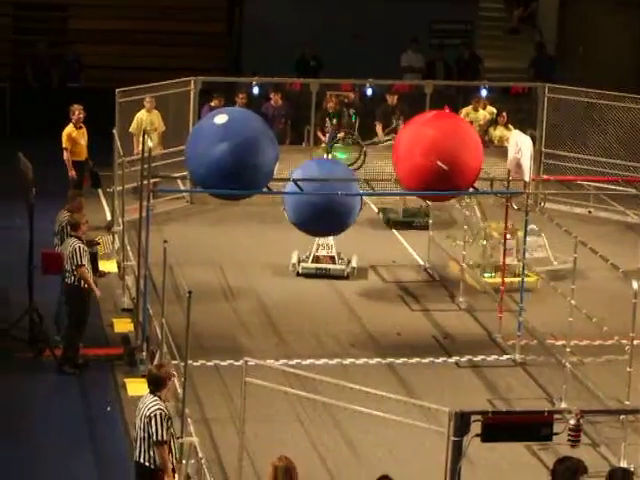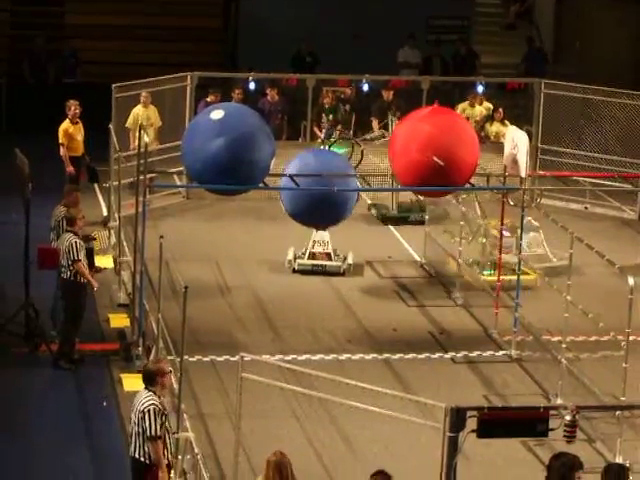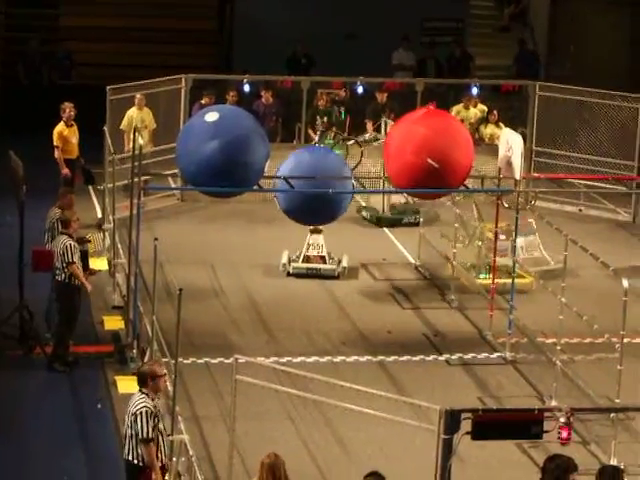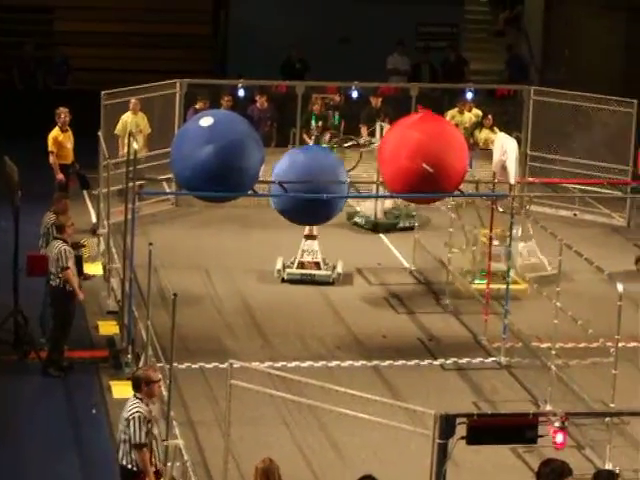
dt=0.1s
person 1, frame 1
left shoulder: (68, 242)
right shoulder: (78, 246)
right elbow: (81, 271)
right wrist: (94, 288)
left hip: (70, 286)
right hip: (79, 289)
left knee: (75, 324)
right knee: (76, 325)
left ankle: (73, 357)
right ankle: (65, 361)
person 1, frame 2
left shoulder: (64, 237)
right shoulder: (75, 241)
right elbow: (78, 266)
right wrist: (92, 281)
left hip: (66, 280)
right hip: (75, 284)
left knee: (71, 319)
right knee: (72, 321)
left ankle: (68, 352)
right ankle: (61, 356)
person 1, frame 3
left shoulder: (58, 239)
right shoulder: (69, 243)
right elbow: (72, 268)
right wrist: (85, 283)
left hip: (61, 283)
right hip: (69, 286)
left knee: (65, 321)
right knee: (67, 323)
left ankle: (63, 355)
right ankle: (55, 359)
person 1, frame 4
left shoulder: (53, 244)
right shoulder: (64, 248)
right elbow: (67, 274)
right wrist: (78, 291)
left hip: (55, 288)
right hip: (63, 291)
left knee: (60, 327)
right knee: (61, 328)
left ankle: (57, 360)
right ankle: (50, 364)
